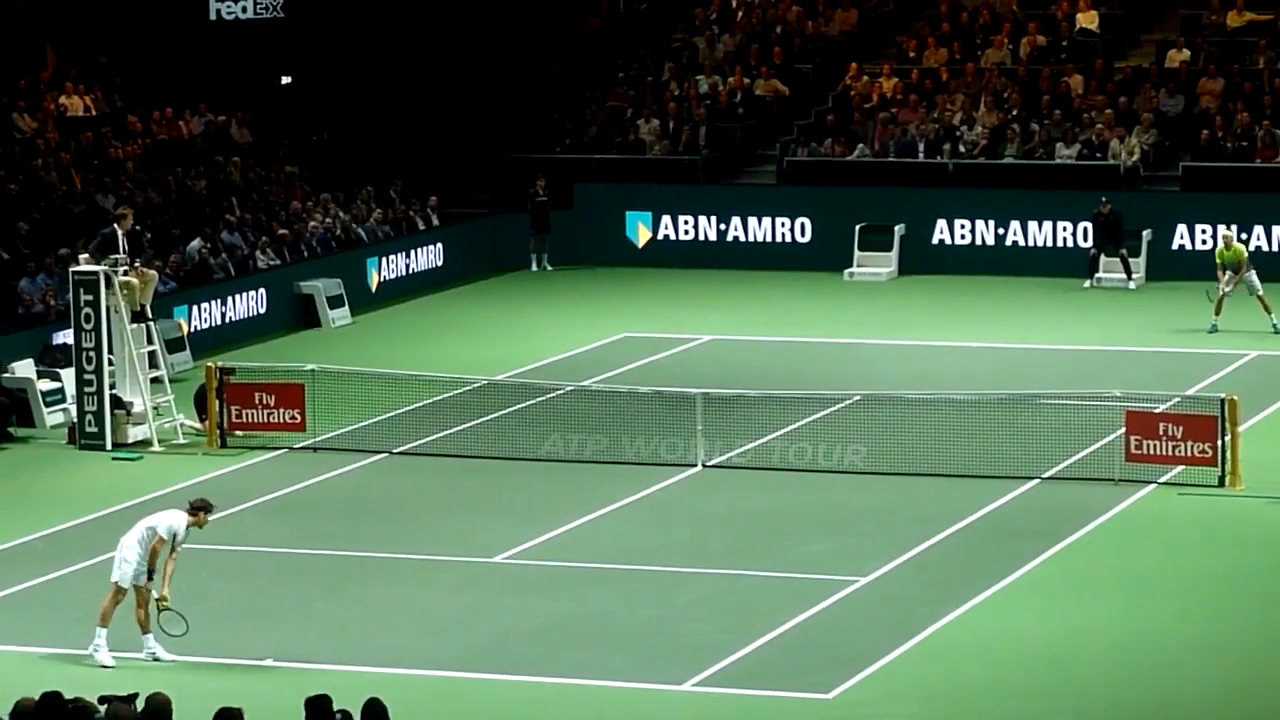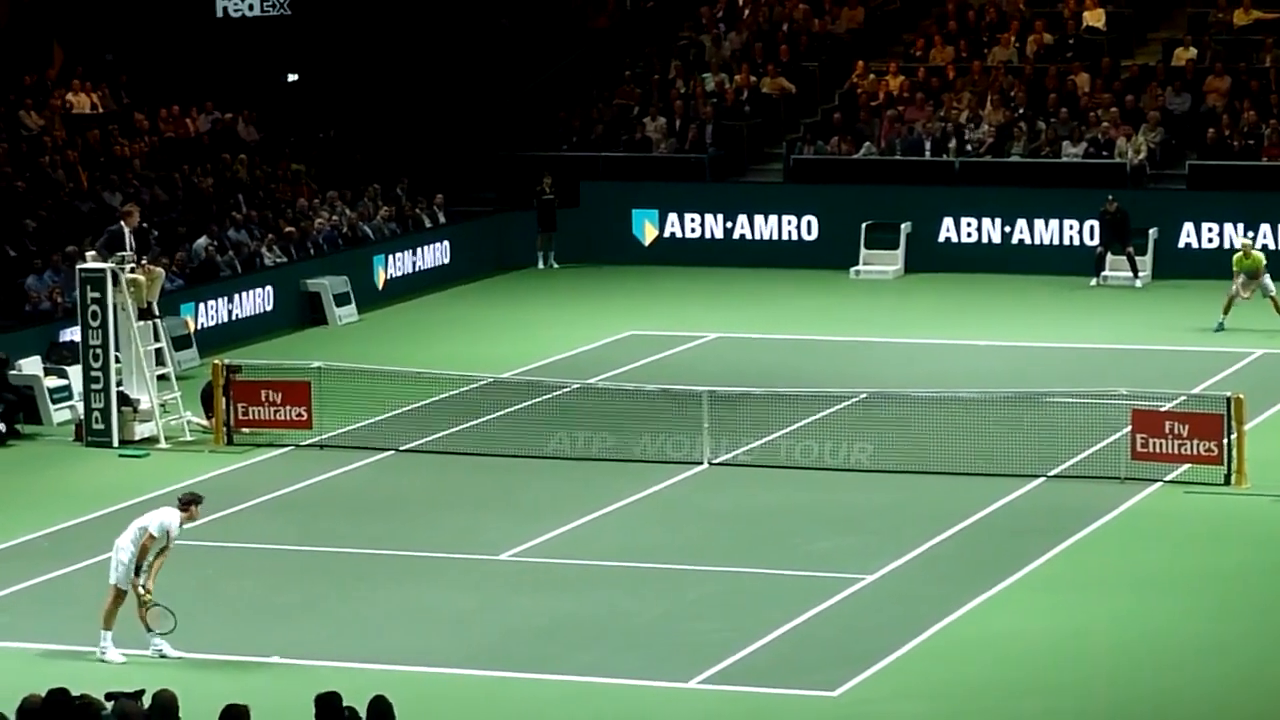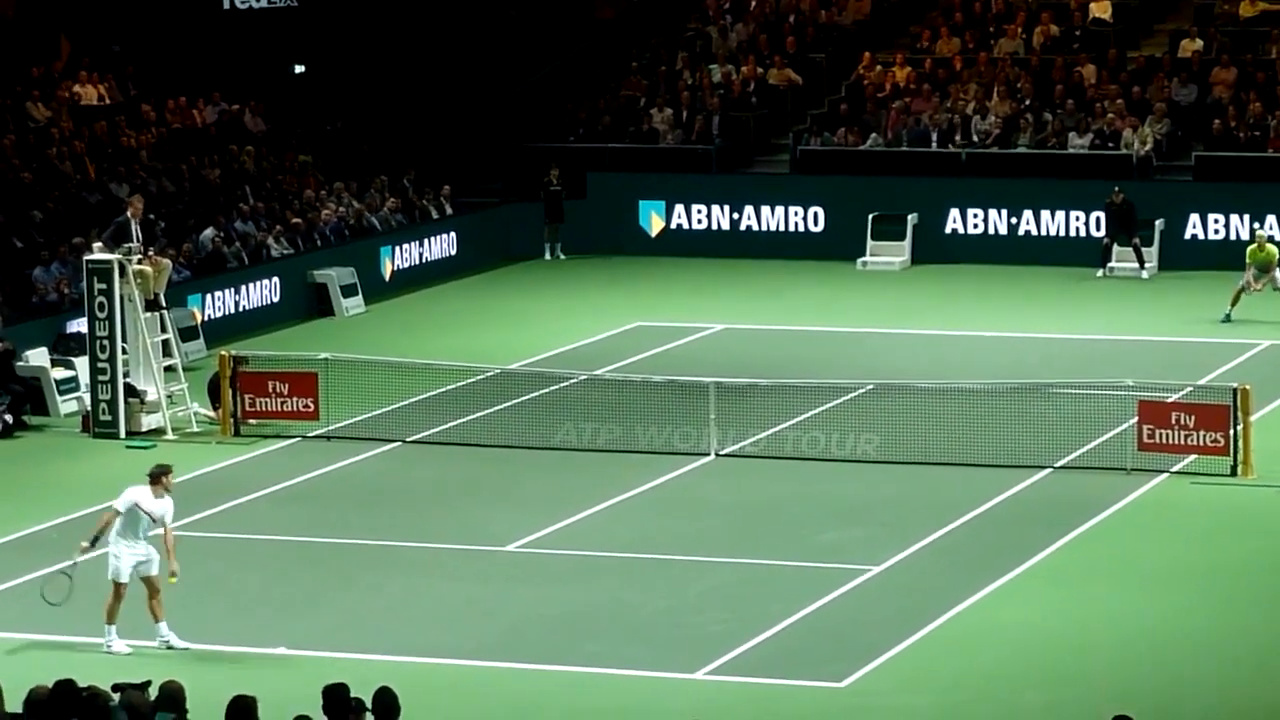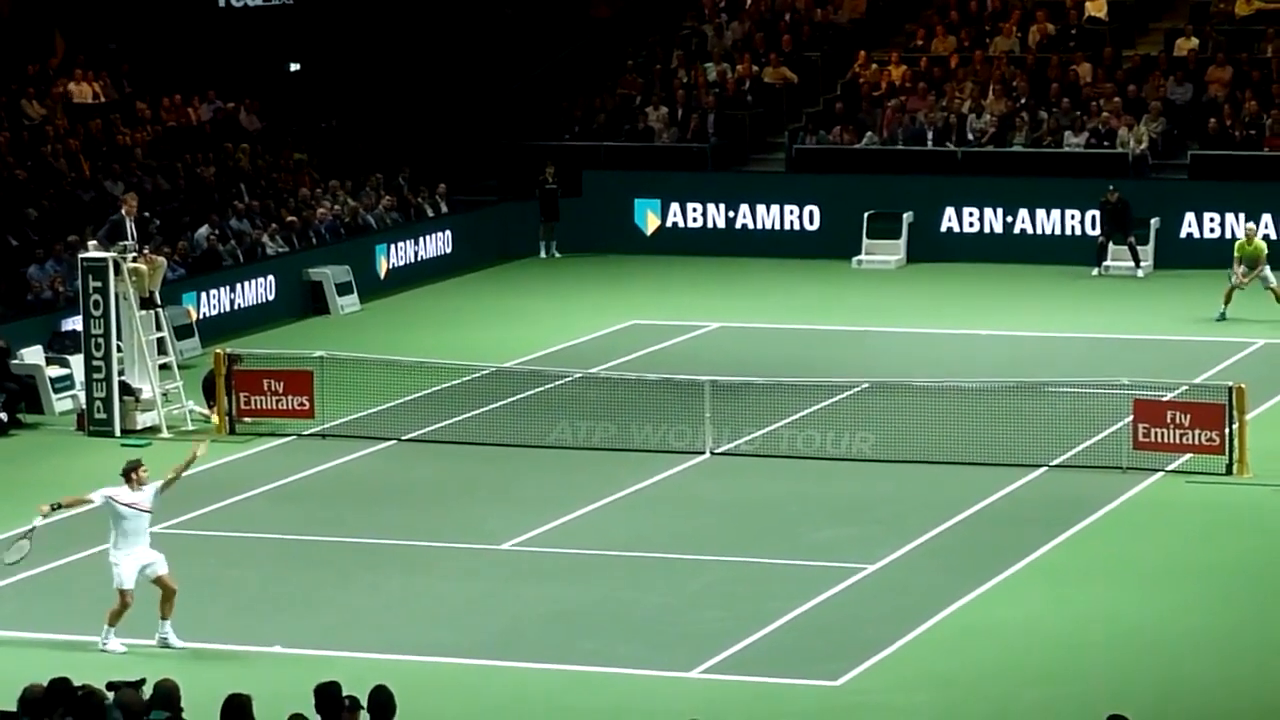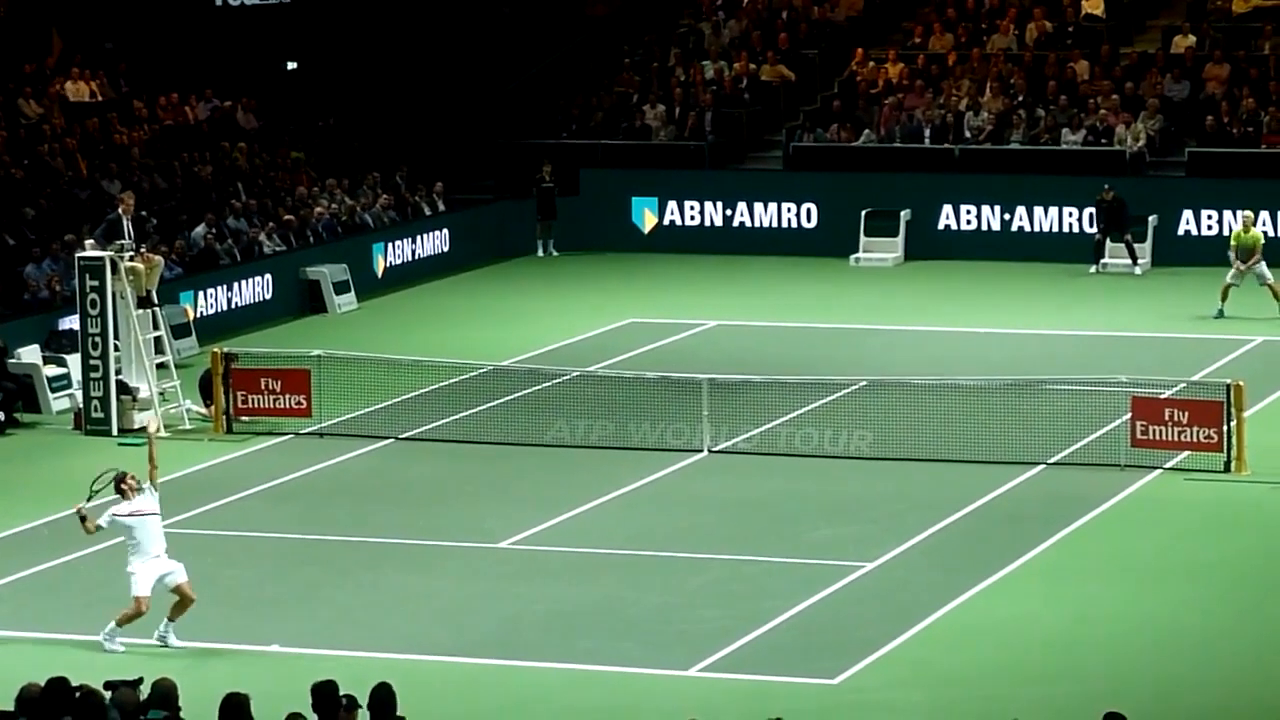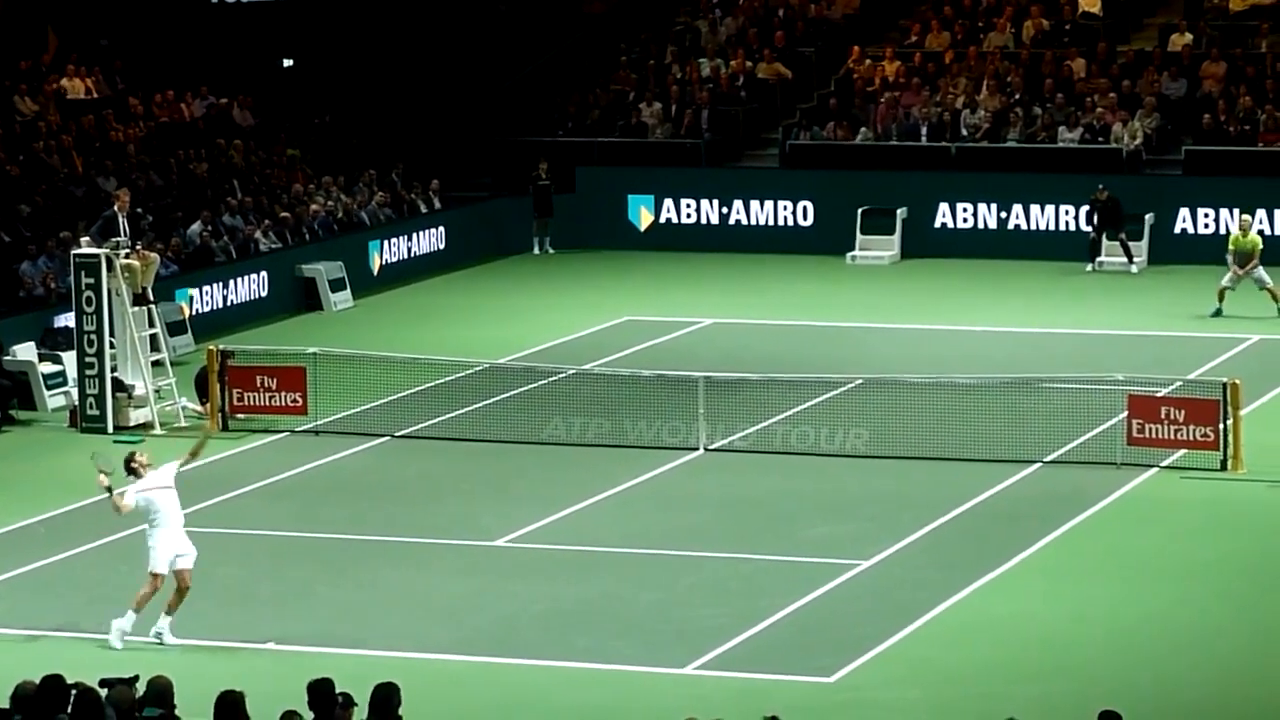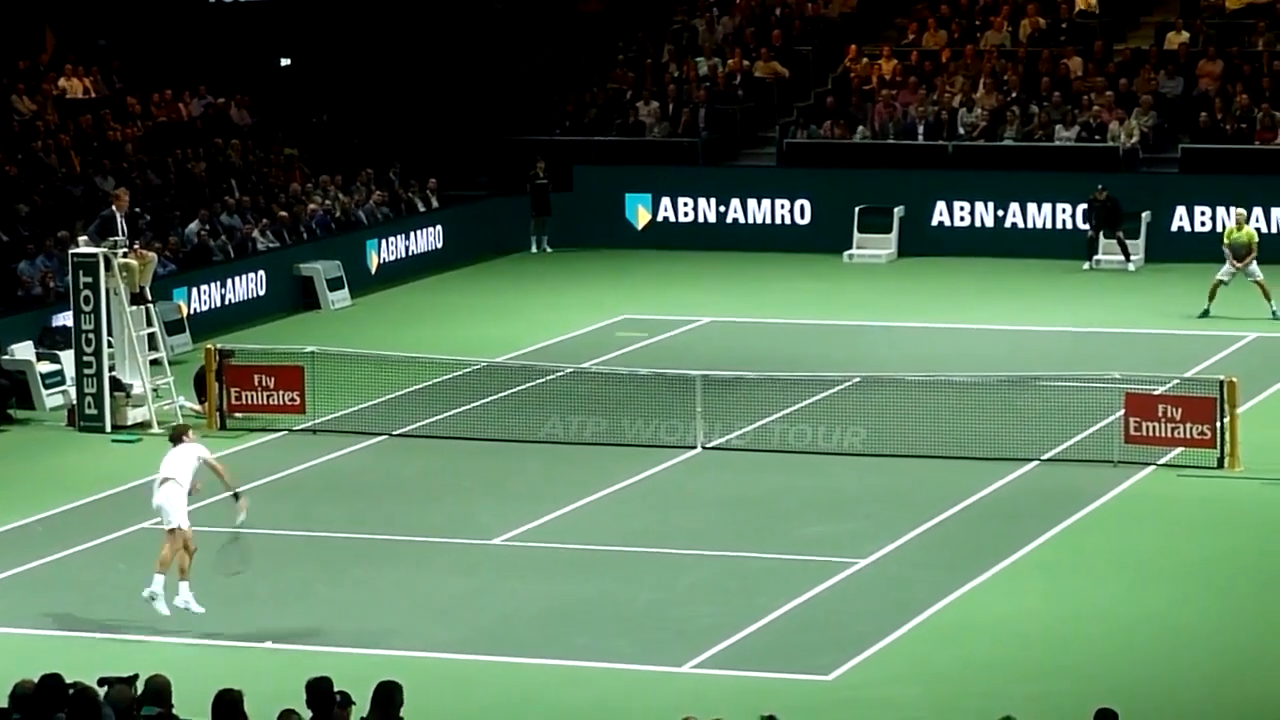
dt=0.3s
person 1, frame 1
left shoulder: (184, 530)
right shoulder: (174, 520)
left elbow: (172, 559)
right elbow: (155, 548)
left wrist: (165, 588)
right wrist: (150, 578)
left hip: (145, 557)
right hip: (131, 550)
left knee: (143, 602)
right knee: (116, 597)
left ankle: (151, 648)
right ankle: (99, 645)
person 1, frame 2
left shoulder: (178, 527)
right shoulder: (166, 517)
left elbow: (162, 554)
right elbow: (145, 545)
left wrist: (149, 580)
right wrist: (137, 573)
left hip: (144, 558)
right hip: (128, 552)
left knee: (144, 601)
right knee: (117, 598)
left ankle: (157, 645)
right ankle: (105, 647)
person 1, frame 3
left shoulder: (167, 503)
right shoulder: (134, 494)
left elbow: (168, 533)
right elbow: (109, 518)
left wrist: (172, 560)
right wrist: (92, 542)
left hip: (143, 548)
right hip: (121, 546)
left knee: (155, 590)
right knee: (119, 593)
left ankle: (164, 636)
right ankle: (111, 639)
person 1, frame 4
left shoulder: (150, 491)
right shoulder: (112, 494)
left elbow: (174, 476)
right elbow: (82, 499)
left wrist: (193, 457)
right wrist: (52, 507)
left hip: (146, 553)
right hip: (123, 556)
left knee: (170, 589)
right knee: (126, 601)
left ankle: (164, 634)
right ankle: (106, 638)
person 1, frame 5
left shoulder: (149, 496)
right shoulder: (117, 512)
left elbow: (153, 465)
right elbow: (91, 529)
left wrist: (151, 437)
right wrist: (82, 516)
left hip: (163, 561)
right hip: (142, 566)
left knee: (188, 597)
right knee: (140, 609)
left ankle: (164, 632)
right ankle: (109, 634)
person 1, frame 6
left shoulder: (164, 472)
right shoulder: (134, 489)
left elbow: (191, 456)
right elbow: (122, 510)
left wrist: (204, 436)
right wrist: (109, 490)
left hip: (180, 537)
right hip: (161, 539)
left knee: (184, 585)
right knee: (155, 585)
left ankle: (162, 628)
right ankle: (123, 624)
person 1, frame 7
left shoulder: (170, 456)
right shoulder: (194, 448)
right elbow: (218, 469)
left wrist: (189, 488)
right wrist: (236, 494)
left hip: (162, 496)
right hip: (170, 496)
left knee: (190, 546)
right knee: (175, 543)
left ankle: (185, 596)
right ankle: (156, 589)
